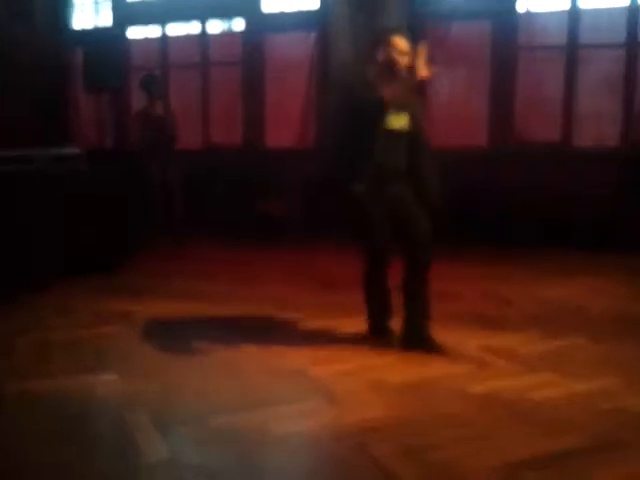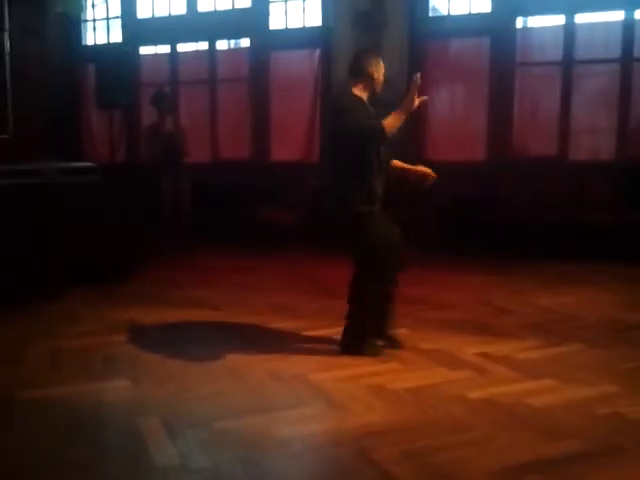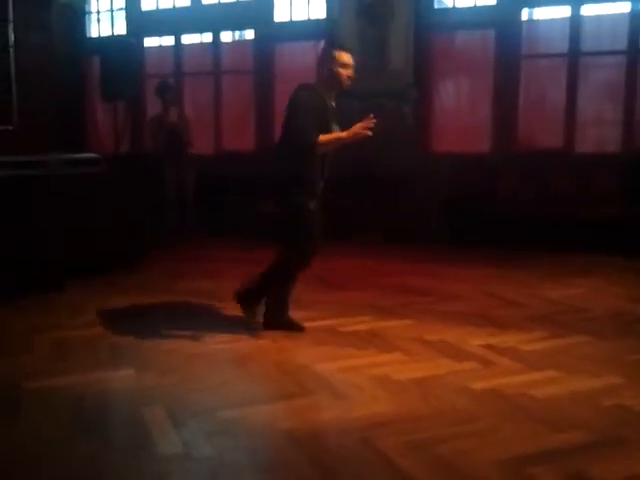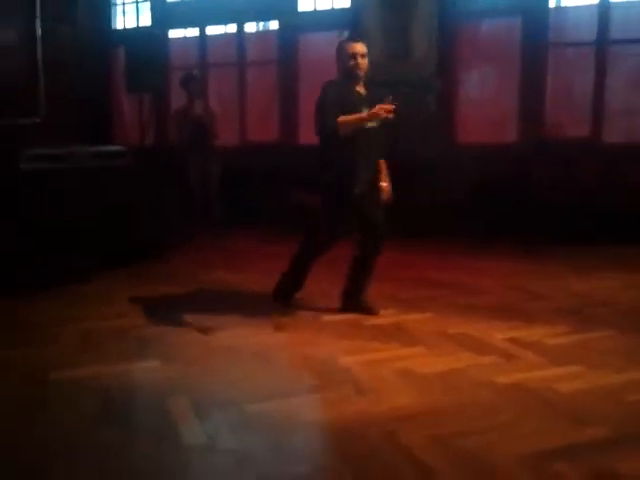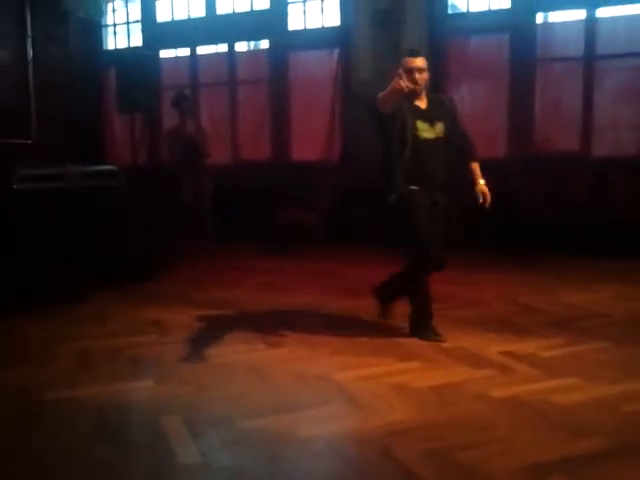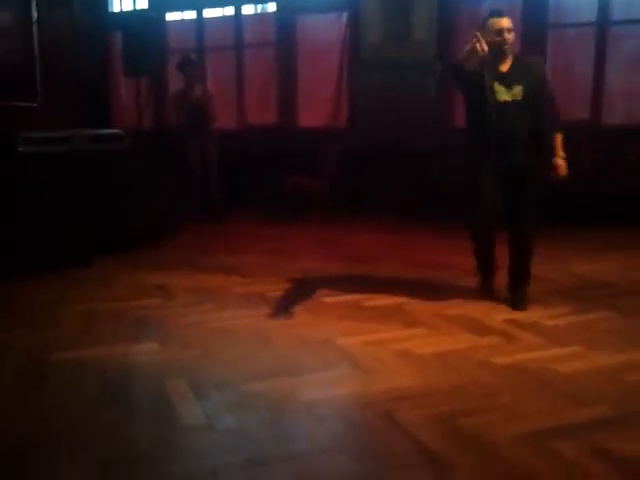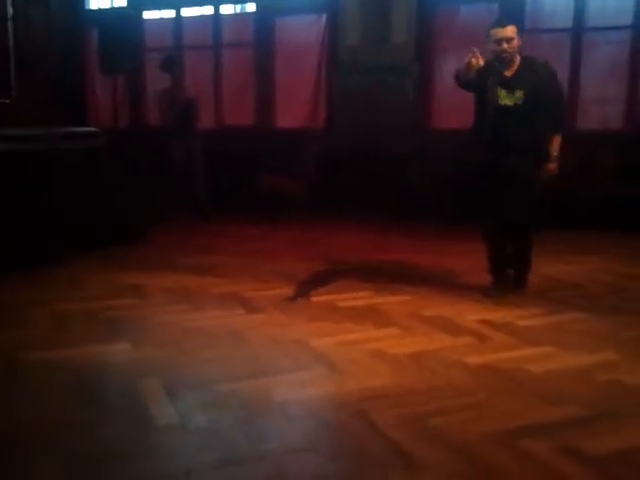
dt=0.5s
person 1, frame 1
left shoulder: (410, 98)
right shoulder: (364, 91)
left elbow: (418, 152)
right elbow: (378, 106)
left wrist: (427, 194)
right wrist: (412, 82)
left hip: (402, 188)
right hip: (370, 188)
left knee: (420, 252)
right knee: (378, 256)
left ankle: (416, 331)
right ankle: (379, 323)
person 1, frame 2
left shoulder: (360, 108)
right shoulder: (346, 106)
right elbow: (376, 135)
left wrist: (409, 169)
right wrist: (405, 110)
left hip: (368, 201)
right hip: (357, 202)
left knee: (391, 256)
right knee: (370, 267)
left ankle: (377, 326)
right ankle: (356, 337)
person 1, frame 3
left shoulder: (327, 102)
right shoulder: (306, 98)
right elbow: (305, 144)
right wrist: (347, 135)
left hip: (309, 189)
right hip: (297, 189)
left knee: (298, 251)
right knee: (301, 251)
left ankle: (276, 311)
right ankle: (252, 296)
person 1, frame 4
left shoulder: (372, 95)
right shoulder: (333, 92)
right elbow: (328, 129)
left wrist: (383, 177)
right wrist: (367, 117)
left hip: (367, 181)
right hip: (342, 182)
left knee: (373, 239)
right knee: (320, 240)
left ankle: (353, 296)
right ankle: (285, 291)
person 1, frame 5
left shoulder: (445, 106)
right shoulder: (397, 106)
left elbow: (464, 146)
right elbow: (381, 106)
left wrist: (479, 179)
right wrist: (394, 90)
left hip: (439, 192)
right hip: (412, 191)
left knee: (435, 257)
right knee: (427, 255)
left ankle: (387, 291)
right ankle: (422, 321)
person 1, frame 6
left shoulder: (532, 68)
right shoulder: (478, 69)
left elbow: (548, 113)
right elbow: (461, 68)
left wrist: (558, 153)
right wrist: (472, 51)
left hip: (524, 159)
right hip: (486, 159)
left knee: (521, 226)
right knee: (483, 220)
left ankle: (518, 287)
right ankle: (487, 276)
person 1, frame 7
left shoulder: (541, 72)
right shoulder: (485, 72)
left elbow: (556, 116)
right elbow: (463, 79)
left wrist: (552, 155)
right wrist: (467, 68)
left hip: (528, 160)
right hip: (494, 160)
left knee: (521, 219)
right knee: (494, 220)
left ankle: (519, 275)
right ankle: (500, 276)
person 2, frame 1
left shoulder: (166, 112)
right shoulder: (141, 115)
left elbow: (172, 137)
right elbow: (140, 142)
left wrist: (162, 118)
right wrist: (154, 119)
left hip: (168, 160)
right hip: (151, 161)
left knee: (173, 197)
right knee: (158, 198)
left ankle: (174, 229)
right ankle: (160, 230)
person 2, frame 2
left shoulder: (176, 127)
right shoulder: (151, 130)
left elbow: (182, 152)
right elbow: (151, 156)
left wrist: (173, 134)
right wrist: (164, 135)
left hip: (178, 172)
right hip: (162, 174)
left knee: (183, 209)
right knee: (168, 209)
person 2, frame 3
left shoulder: (181, 118)
right shoulder: (156, 121)
left elbow: (187, 143)
right elbow: (156, 147)
left wrist: (178, 125)
right wrist: (167, 126)
left hip: (182, 163)
right hip: (166, 165)
left knee: (187, 201)
right knee: (172, 201)
right ankle: (173, 233)
person 2, frame 4
left shoulder: (207, 110)
right shoulder: (180, 113)
left elbow: (214, 135)
right elbow: (181, 139)
left wrist: (204, 118)
right wrist: (192, 119)
left hip: (208, 155)
right hip: (192, 156)
left knee: (212, 193)
right knee: (196, 193)
person 2, frame 5
left shoulder: (199, 129)
right shoulder: (172, 133)
left elbow: (206, 154)
right elbow: (172, 159)
left wrist: (196, 137)
right wrist: (184, 138)
left hip: (201, 173)
right hip: (184, 175)
left knee: (205, 210)
right knee: (190, 211)
person 2, frame 6
left shoulder: (204, 92)
right shoulder: (178, 96)
left elbow: (212, 118)
right elbow: (179, 121)
left wrist: (203, 101)
right wrist: (191, 102)
left hip: (206, 137)
right hip: (190, 139)
left knee: (212, 174)
right knee: (195, 175)
left ankle: (215, 209)
right ankle: (198, 211)
person 2, frame 7
left shoulder: (186, 92)
right shoulder: (164, 94)
left elbow: (194, 116)
right elbow: (166, 120)
left wrist: (190, 101)
right wrist: (180, 102)
left hip: (190, 137)
right hip: (175, 139)
left knee: (198, 173)
right knee: (181, 175)
left ankle: (201, 208)
